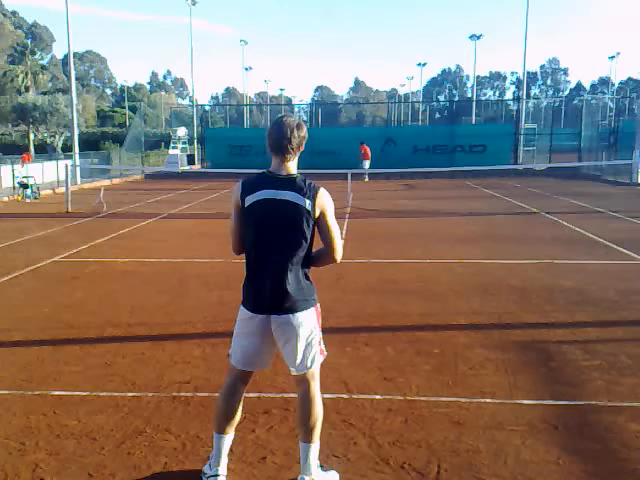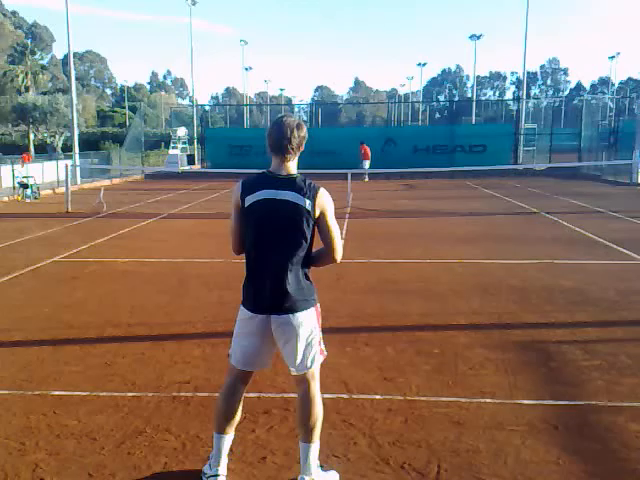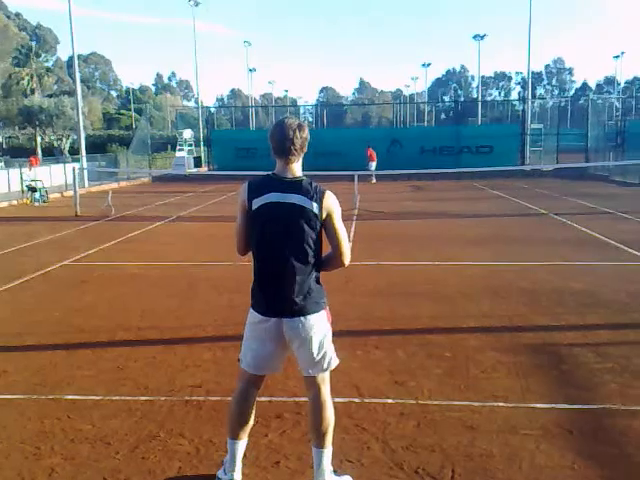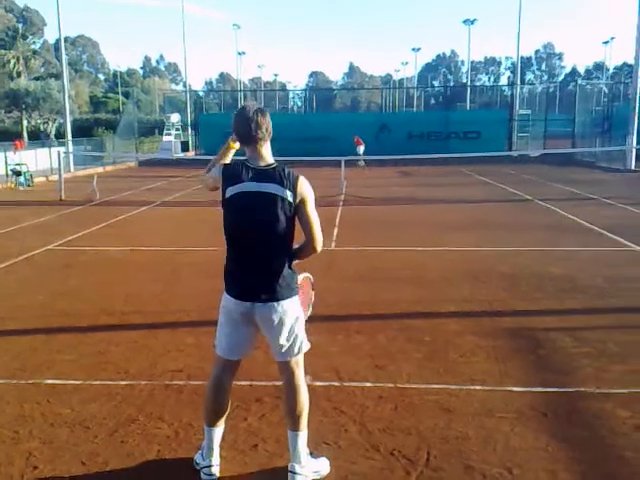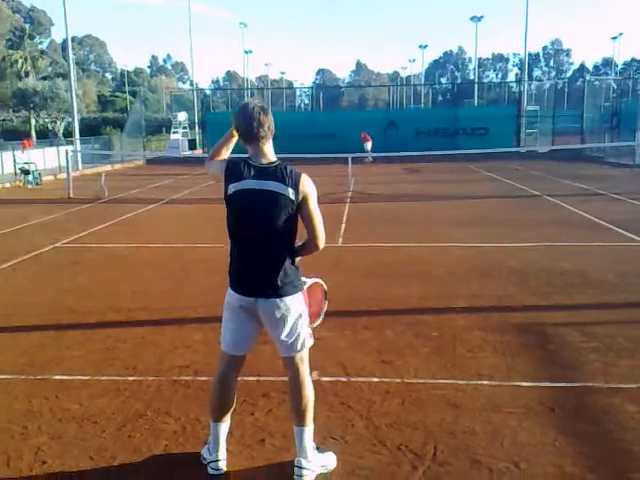
dt=0.1s
person 1, frame 1
left shoulder: (244, 189)
right shoulder: (317, 195)
left elbow: (237, 247)
right elbow: (333, 255)
left hip: (254, 304)
right hip: (297, 305)
left knee: (235, 380)
right knee: (308, 384)
person 1, frame 2
left shoulder: (244, 189)
right shoulder: (317, 195)
left elbow: (237, 247)
right elbow: (333, 255)
left hip: (255, 304)
right hip: (297, 305)
left knee: (236, 380)
right knee: (308, 384)
person 1, frame 3
left shoulder: (252, 192)
right shoulder: (324, 198)
left elbow: (242, 248)
right elbow: (342, 259)
left hip: (264, 308)
right hip: (308, 310)
left knee: (248, 385)
right knee: (320, 389)
person 1, frame 4
left shoulder: (227, 176)
right shoulder: (296, 184)
left elbow: (208, 176)
right elbow: (314, 244)
left wrist: (231, 142)
left hip: (237, 293)
right hip: (279, 294)
left knee: (222, 370)
right knee: (293, 374)
person 1, frame 5
left shoulder: (231, 172)
right shoulder: (299, 181)
left elbow: (211, 158)
right elbow: (317, 243)
left wrist: (235, 126)
left hip: (241, 290)
right hip: (283, 291)
left knee: (228, 366)
right knee: (298, 369)
